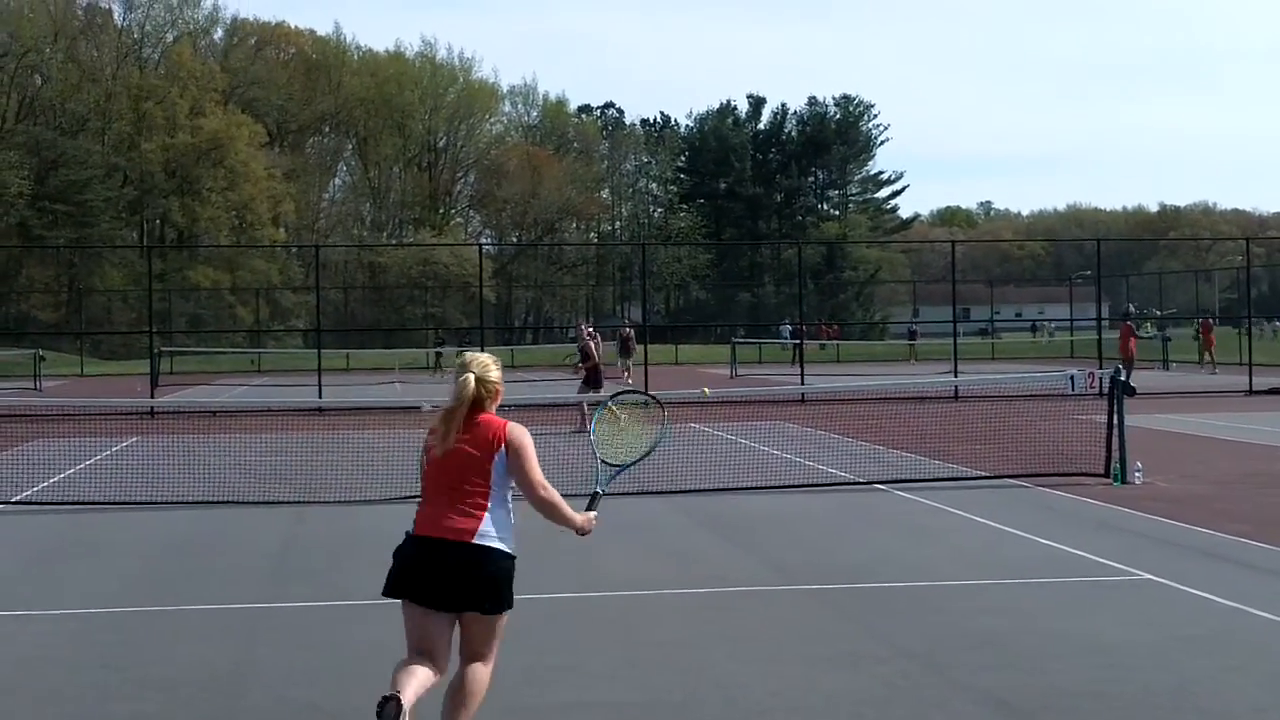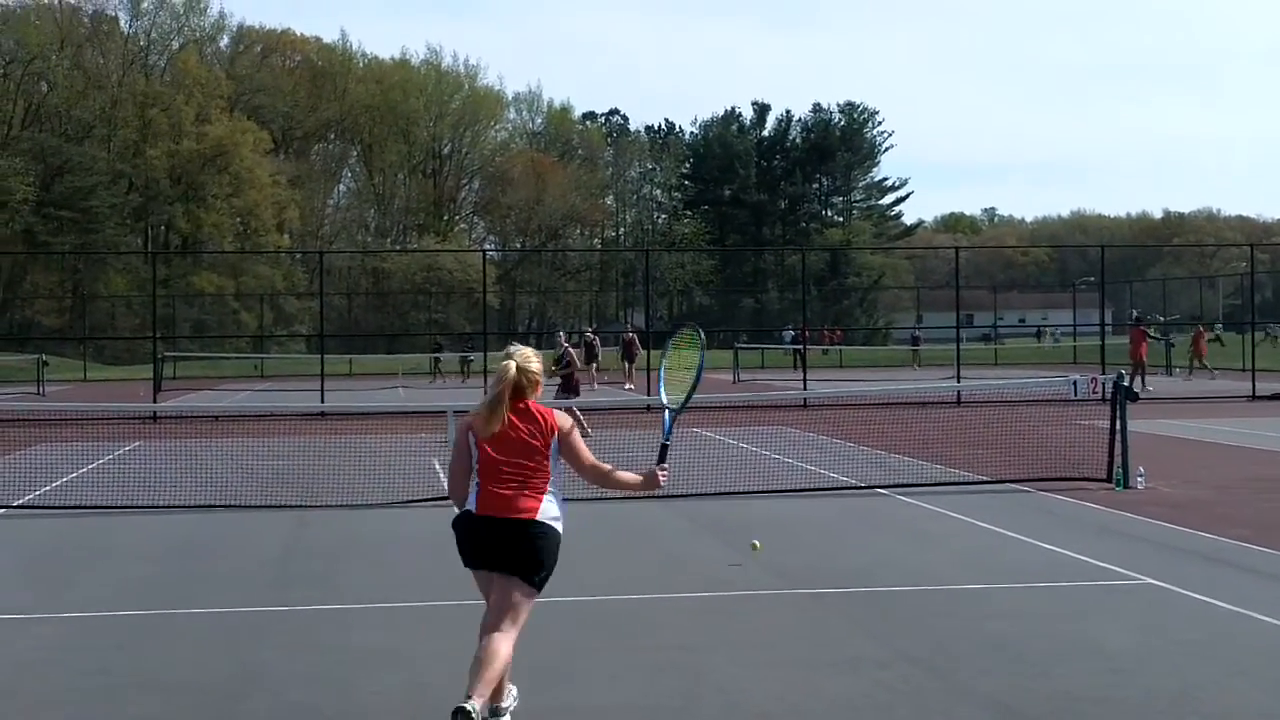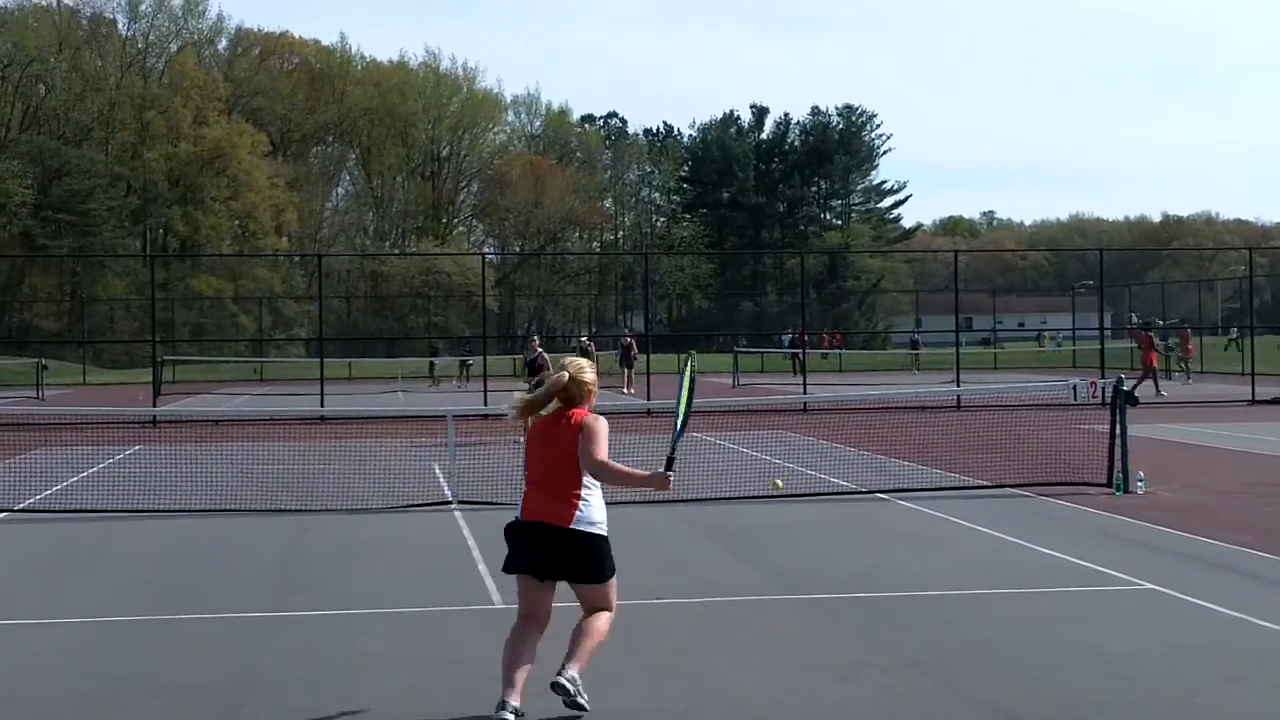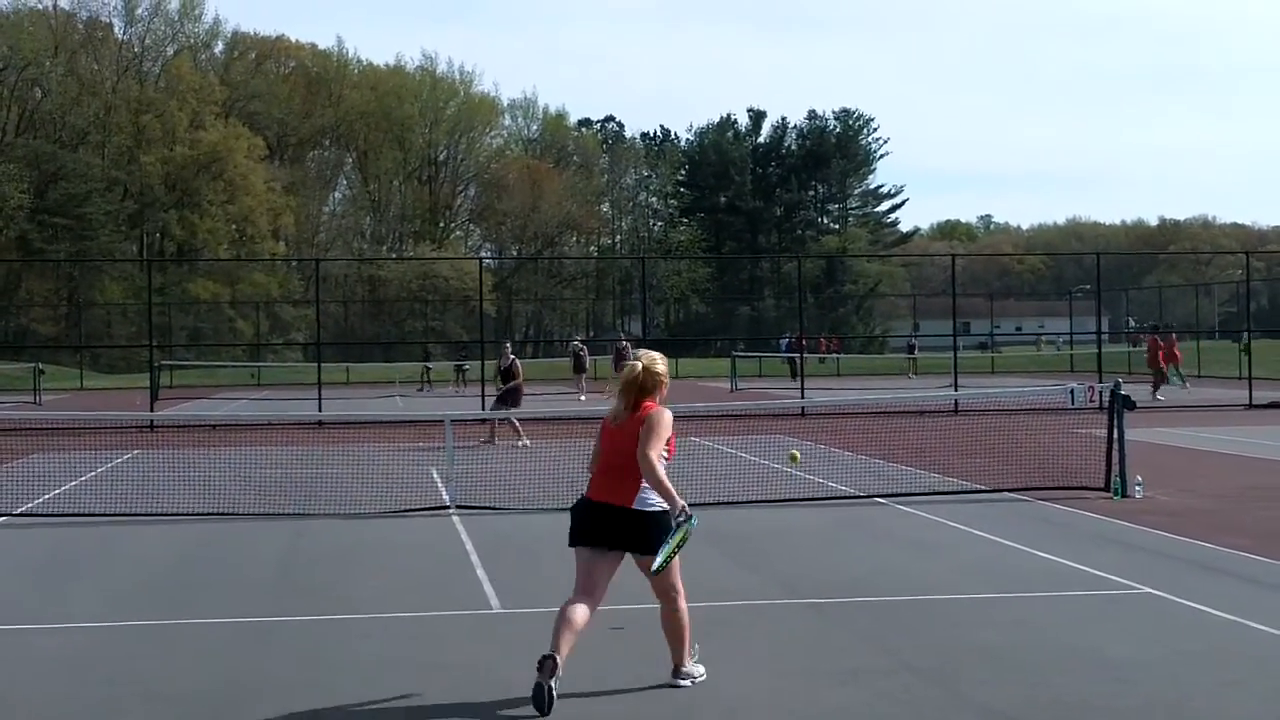
dt=0.2s
person 1, frame 1
left shoulder: (436, 436)
right shoulder: (510, 434)
right elbow: (538, 493)
right wrist: (576, 521)
left hip: (423, 549)
right hip: (483, 555)
left knee: (421, 662)
right knee: (478, 658)
person 1, frame 2
left shoulder: (473, 422)
right shoulder: (555, 421)
left elbow: (457, 489)
right elbow: (593, 472)
right wrist: (643, 481)
left hip: (481, 525)
right hip: (534, 530)
left knee: (498, 611)
right knee: (504, 631)
person 1, frame 3
left shoulder: (536, 425)
right shoulder: (591, 423)
right elbow: (596, 464)
right wrist: (645, 478)
left hip: (529, 529)
right hip: (578, 532)
left knee: (530, 619)
right knee: (601, 609)
right ankle: (569, 673)
person 1, frame 4
left shoulder: (613, 415)
right shoulder: (659, 417)
right elbow: (647, 462)
right wrist: (674, 500)
left hip: (594, 509)
right hip: (643, 513)
left knee: (583, 595)
right knee: (671, 588)
left ankle: (553, 659)
right ankle: (682, 667)
